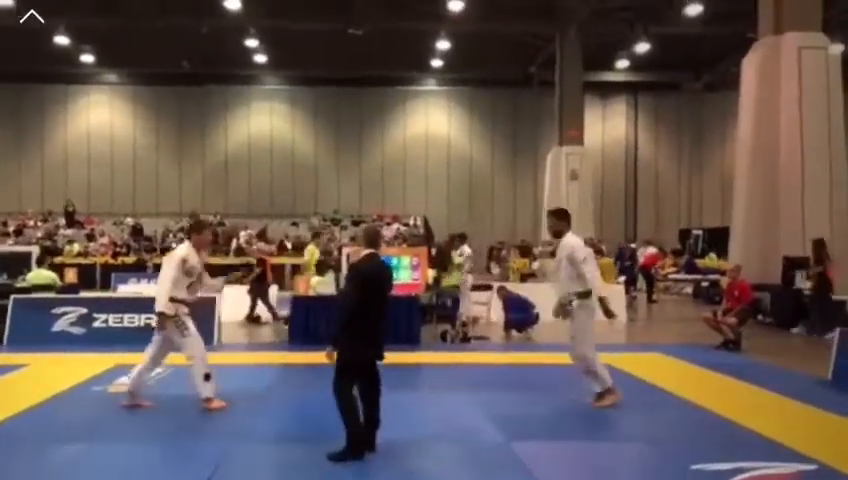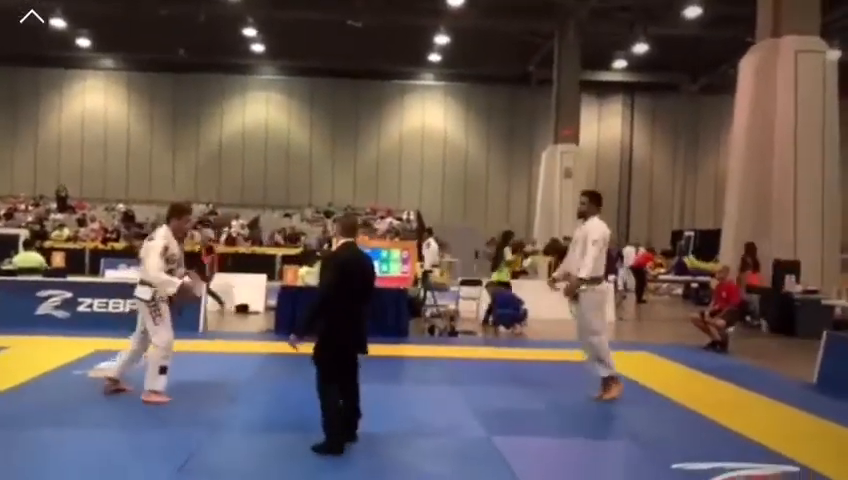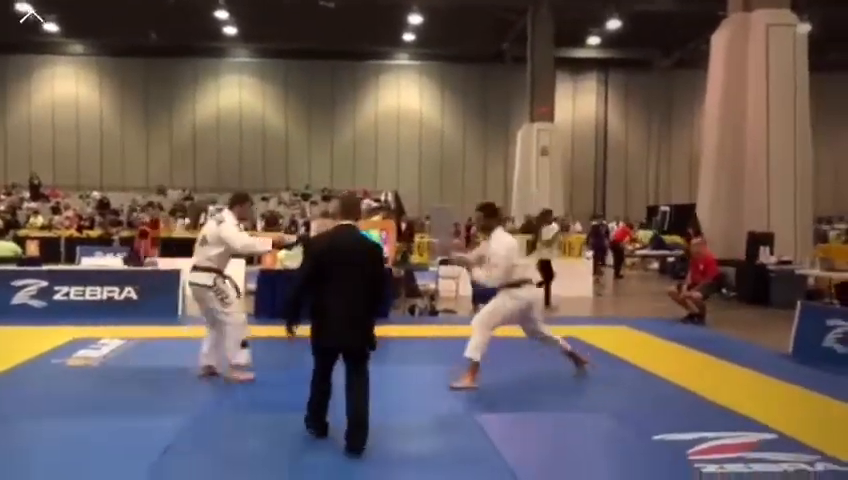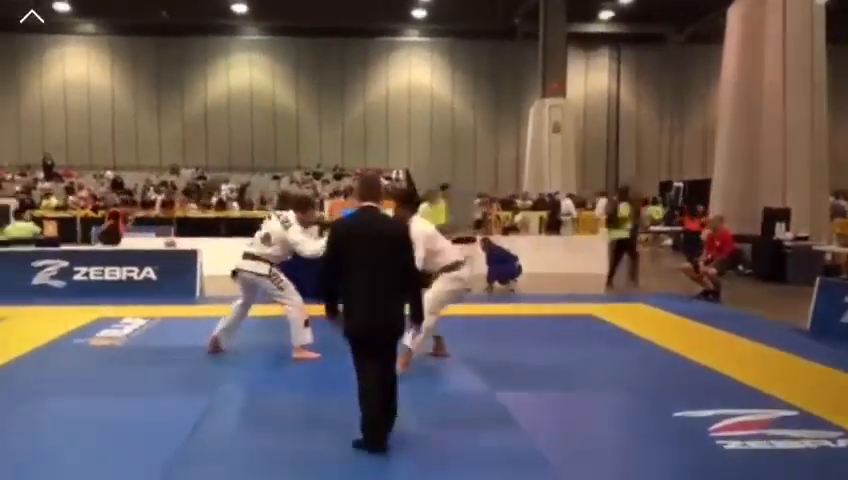
dt=0.7s
person 1, frame 1
left shoulder: (358, 268)
right shoulder: (385, 270)
left elbow: (350, 308)
left wrist: (335, 342)
left hip: (355, 339)
right hip: (371, 338)
left knee: (343, 387)
right knee: (369, 387)
left ankle: (355, 443)
right ankle: (368, 439)
person 1, frame 2
left shoulder: (334, 259)
right shoulder: (366, 261)
left elbow: (323, 298)
left wrist: (300, 330)
left hip: (333, 333)
right hip: (354, 332)
left knee: (328, 383)
right knee: (349, 381)
left ankle: (334, 440)
right ankle: (349, 430)
person 1, frame 3
left shoulder: (318, 243)
right shoulder: (372, 248)
left elbow: (303, 283)
right elbow: (379, 290)
left wrist: (291, 316)
right wrist: (368, 318)
left hip: (326, 323)
right hip: (359, 326)
left knee: (322, 373)
right knee: (357, 380)
left ankle: (317, 423)
right ankle: (356, 440)
person 1, frame 4
left shoulder: (341, 228)
right shoulder: (398, 228)
left elbow: (329, 272)
right elbow: (410, 274)
left wrist: (331, 306)
right wrist: (416, 311)
left hip: (358, 313)
right hip: (390, 312)
left knee: (368, 371)
right knee: (386, 370)
left ankle: (374, 436)
right ankle: (384, 427)
person 2, frame 1
left shoulder: (573, 245)
right shoulder: (562, 246)
left elbow: (591, 272)
left wrist: (603, 301)
right wrist: (560, 303)
left hip: (582, 304)
right hip: (573, 304)
left knee: (584, 351)
right knee: (581, 351)
left ankle: (609, 391)
right ankle: (602, 390)
person 2, frame 2
left shoulder: (597, 228)
right shoulder: (583, 228)
left elbow: (591, 257)
right elbow: (572, 258)
left wrist: (579, 279)
right wrist: (556, 276)
left hip: (591, 289)
right hip: (582, 289)
left knee: (594, 336)
right knee: (586, 337)
left ankle: (612, 381)
right ankle: (607, 381)
person 2, frame 3
left shoulder: (498, 244)
right shoulder: (492, 240)
left elbow: (493, 278)
right elbow: (474, 258)
left wrist: (473, 273)
right wrist: (459, 258)
left hip: (515, 292)
right hip: (527, 291)
left knee: (481, 324)
right knee: (537, 329)
left ankle: (470, 377)
right ankle: (576, 357)
person 2, frame 4
left shoulder: (417, 230)
right shoulder: (417, 226)
left elbow: (415, 265)
left hip: (454, 274)
right hip: (456, 272)
left knee: (424, 311)
right knee: (430, 308)
left ankle: (403, 362)
right ankle: (439, 347)
person 3, frame 1
left shoulder: (196, 257)
right shoulder: (180, 256)
left elbow: (205, 283)
right elbow: (164, 284)
left wrist: (223, 282)
right wrist: (163, 313)
left hip: (179, 310)
right hip: (173, 311)
left knee: (155, 353)
right knee: (197, 351)
left ankle: (132, 394)
right ankle: (208, 398)
person 3, frame 2
left shoulder: (172, 240)
right shoulder: (159, 241)
right elbow: (154, 275)
left wrist: (187, 281)
right wrist: (182, 284)
left hip: (156, 295)
right hip: (150, 296)
left knee: (140, 340)
right knee: (164, 341)
left ankle: (114, 378)
right ankle: (152, 390)
person 3, frame 3
left shoulder: (221, 221)
right shoulder: (226, 224)
right elbow: (243, 244)
right wrist: (272, 242)
left hip: (201, 277)
right hip: (208, 279)
left knee: (215, 323)
right knee: (236, 320)
left ankle: (207, 364)
right ankle: (236, 368)
person 3, frame 4
left shoulder: (279, 217)
right shoulder: (292, 228)
right elbow: (308, 250)
left hip: (244, 265)
right hip: (261, 269)
left knee: (243, 303)
right knee: (294, 302)
left ankle: (217, 339)
right ankle: (301, 349)
